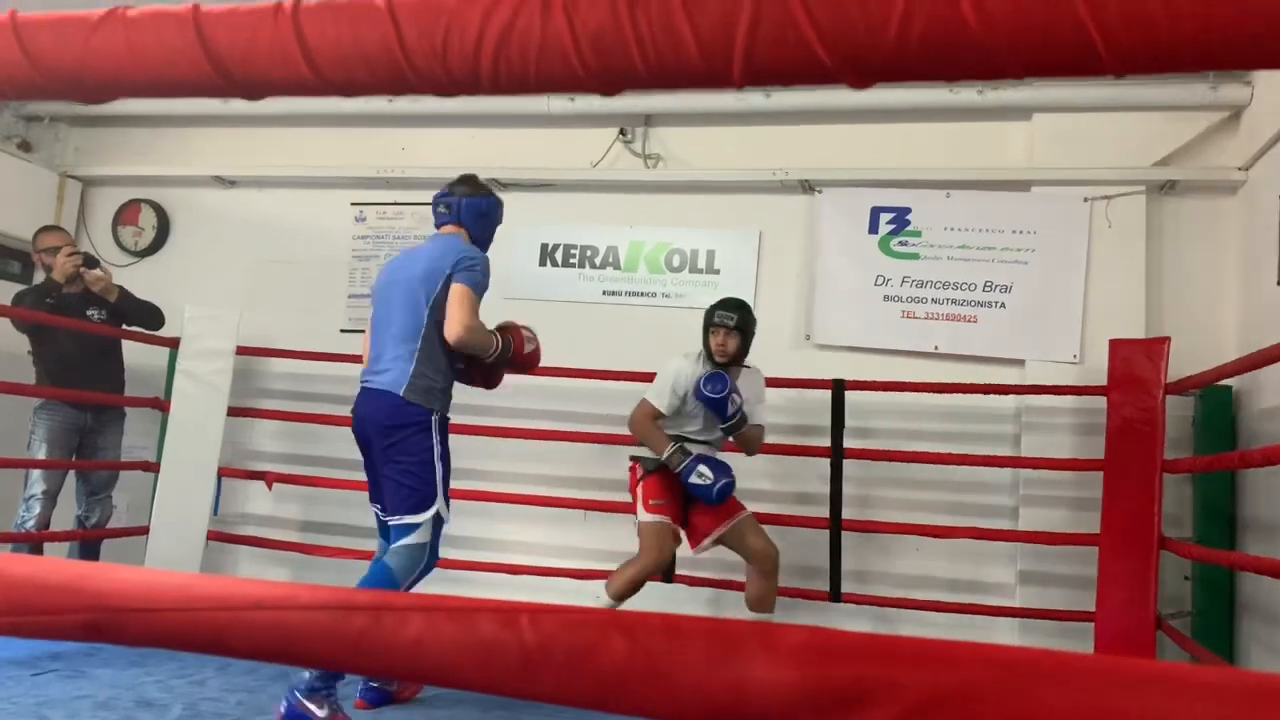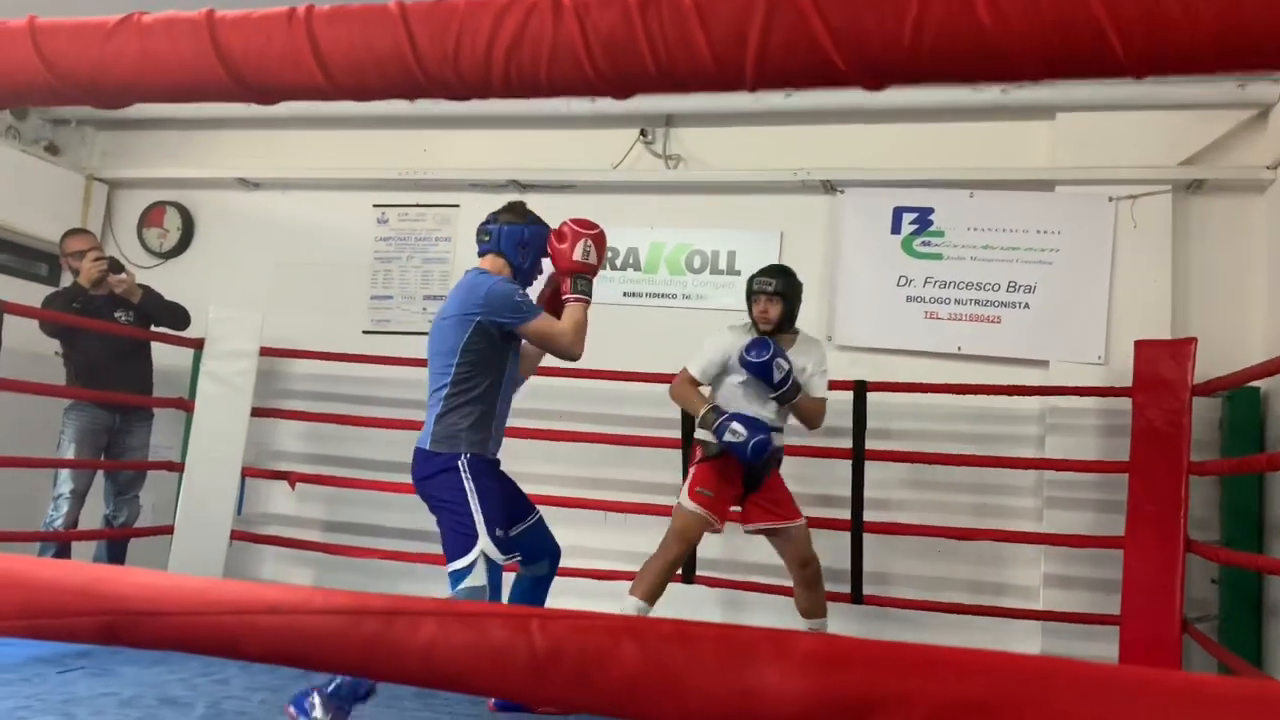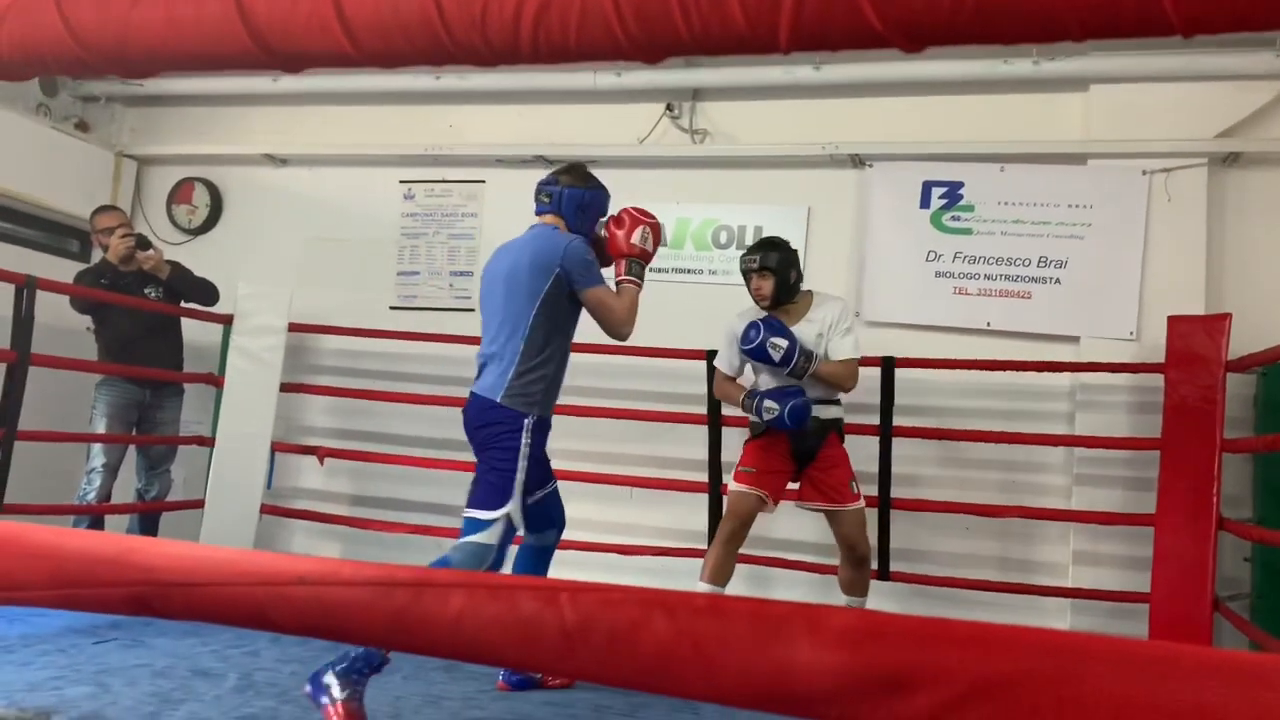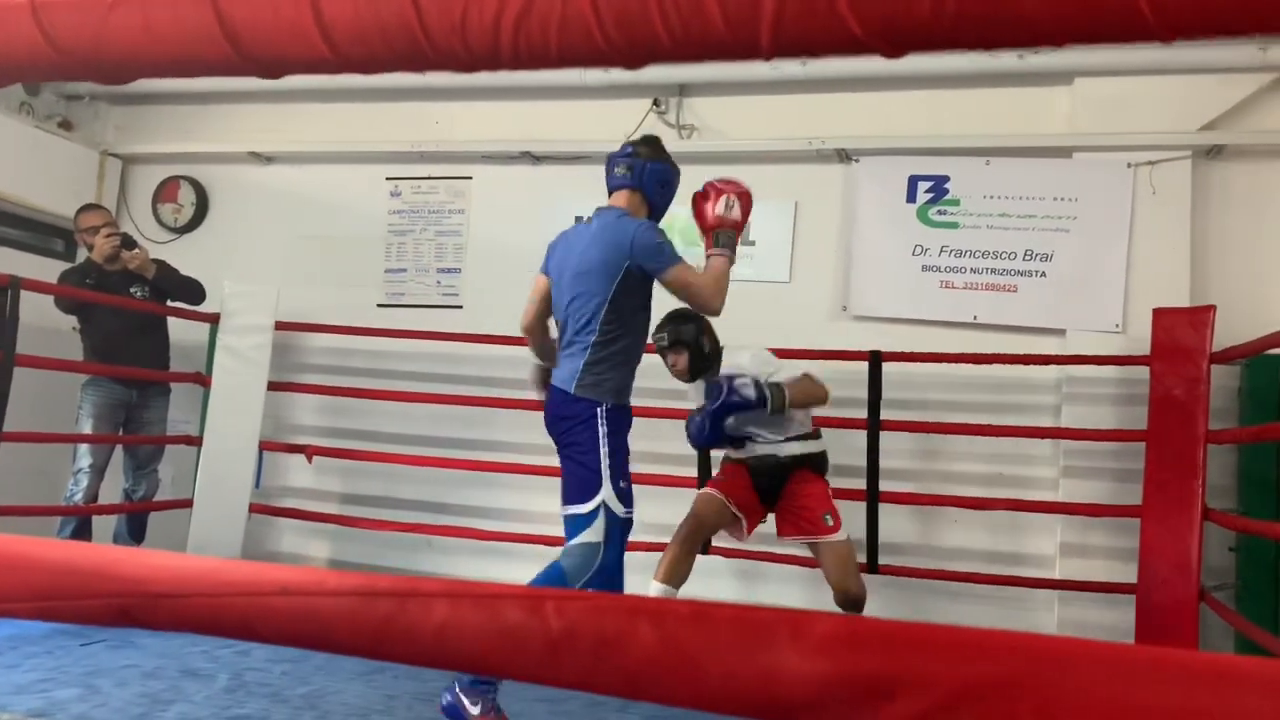
dt=0.7s
person 1, frame 1
left shoulder: (400, 263)
right shoulder: (467, 260)
right elbow: (457, 333)
right wrist: (502, 342)
left hip: (375, 407)
right hip: (412, 415)
left knee: (400, 545)
right knee: (413, 557)
left ankle: (380, 676)
person 1, frame 2
left shoulder: (483, 293)
right shoulder: (491, 291)
left elbow: (518, 370)
right elbow: (570, 347)
left wrist: (553, 300)
right wrist: (579, 281)
left hip: (472, 461)
right hip: (453, 461)
left knee: (542, 555)
right knee: (475, 599)
person 1, frame 3
left shoulder: (509, 253)
right shoulder: (569, 247)
right elbow: (620, 326)
right wrist: (632, 265)
left hip: (493, 406)
right hip: (513, 414)
left knee: (546, 525)
right knee: (479, 553)
left ankle: (522, 660)
right ankle: (343, 675)
person 1, frame 4
left shoulder: (570, 238)
right shoulder: (639, 235)
left elbow: (532, 323)
right elbow: (711, 300)
right wrist: (723, 240)
left hip: (571, 399)
right hip: (591, 407)
left knee: (611, 531)
right knee: (590, 549)
person 2, frame 1
left shoulder: (752, 379)
right shoulder: (685, 368)
left elbow: (753, 445)
right elbow: (639, 420)
left wrist: (733, 416)
right wrist: (682, 461)
left hip: (702, 474)
right hip: (658, 468)
left knee: (765, 555)
right knee: (657, 558)
person 2, frame 2
left shoulder: (811, 351)
right shoulder: (731, 340)
left elbow: (815, 418)
right elbow: (681, 385)
left wrist: (785, 385)
right wrist: (719, 421)
left hip: (763, 463)
right hip: (717, 455)
left knee: (807, 564)
right knee: (677, 545)
person 2, frame 3
left shoulder: (833, 310)
right shoulder: (747, 325)
left elbow: (847, 379)
right elbow: (721, 383)
left wrist: (796, 358)
right wrist: (754, 402)
left hip: (823, 433)
right hip: (771, 432)
left knee: (856, 546)
right knee: (733, 524)
person 2, frame 4
left shoulder: (747, 362)
right shoulder: (702, 379)
left elbow: (816, 393)
left wrist: (764, 395)
right wrist: (708, 429)
left hip: (797, 467)
right hip: (745, 466)
left knee: (849, 588)
right knee: (695, 524)
person 3, frame 1
left shoulder: (108, 294)
right shoulder: (32, 298)
left elbow: (155, 319)
right elbow: (22, 322)
left wrist: (113, 295)
right wrist: (56, 279)
left hip: (106, 414)
right hip: (56, 410)
left knee: (96, 509)
right knee: (38, 502)
person 3, frame 2
left shoulder: (137, 294)
right shoulder: (62, 301)
left elbow: (181, 320)
right elbow: (49, 327)
left wrist: (137, 296)
right wrist: (82, 285)
left hip: (135, 415)
right hip: (86, 411)
left knee: (124, 508)
right knee: (67, 501)
person 3, frame 3
left shoulder: (167, 270)
right shoulder: (93, 277)
left elbow: (210, 296)
right elbow: (80, 304)
left wrist: (164, 273)
right wrist: (110, 261)
left hip: (165, 390)
right hip: (117, 386)
left knee: (156, 482)
right knee: (99, 474)
person 3, frame 4
left shoulder: (153, 269)
right shoulder: (79, 276)
left elbow: (196, 294)
right elbow: (65, 303)
left wrist: (151, 272)
right wrist: (96, 261)
left hip: (152, 390)
right hip: (103, 387)
left knee: (143, 480)
right knee: (87, 474)
